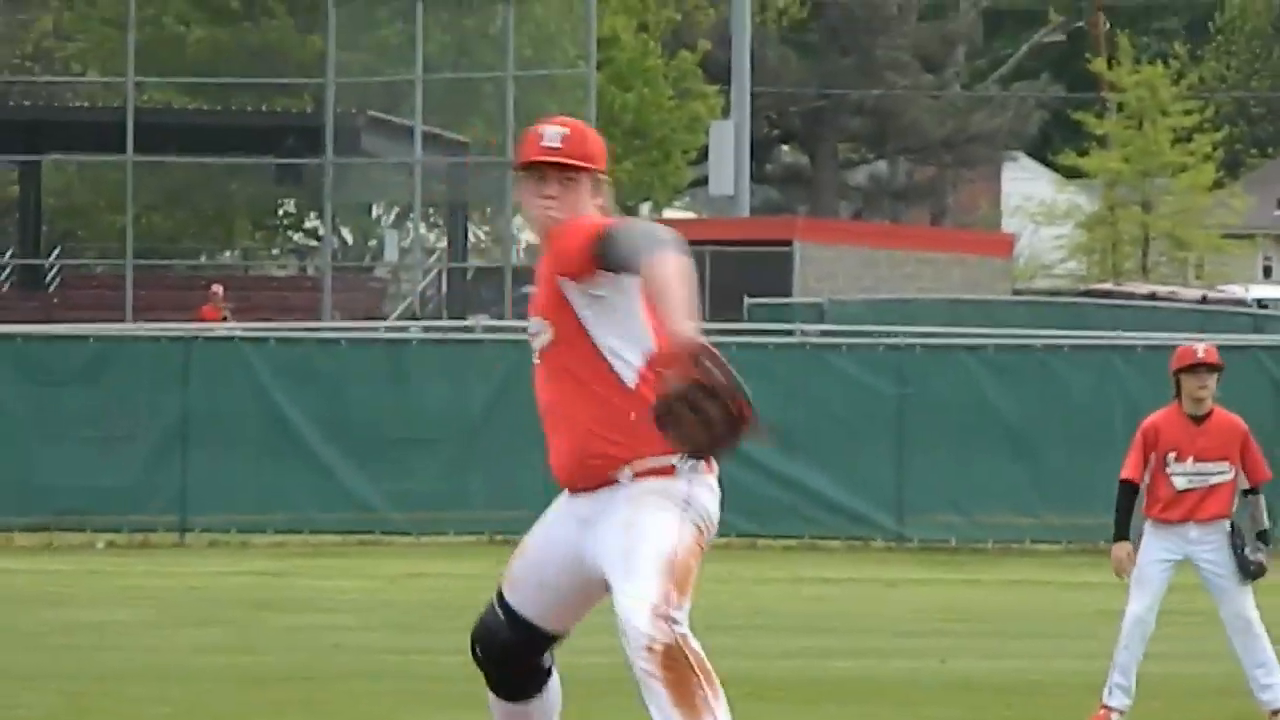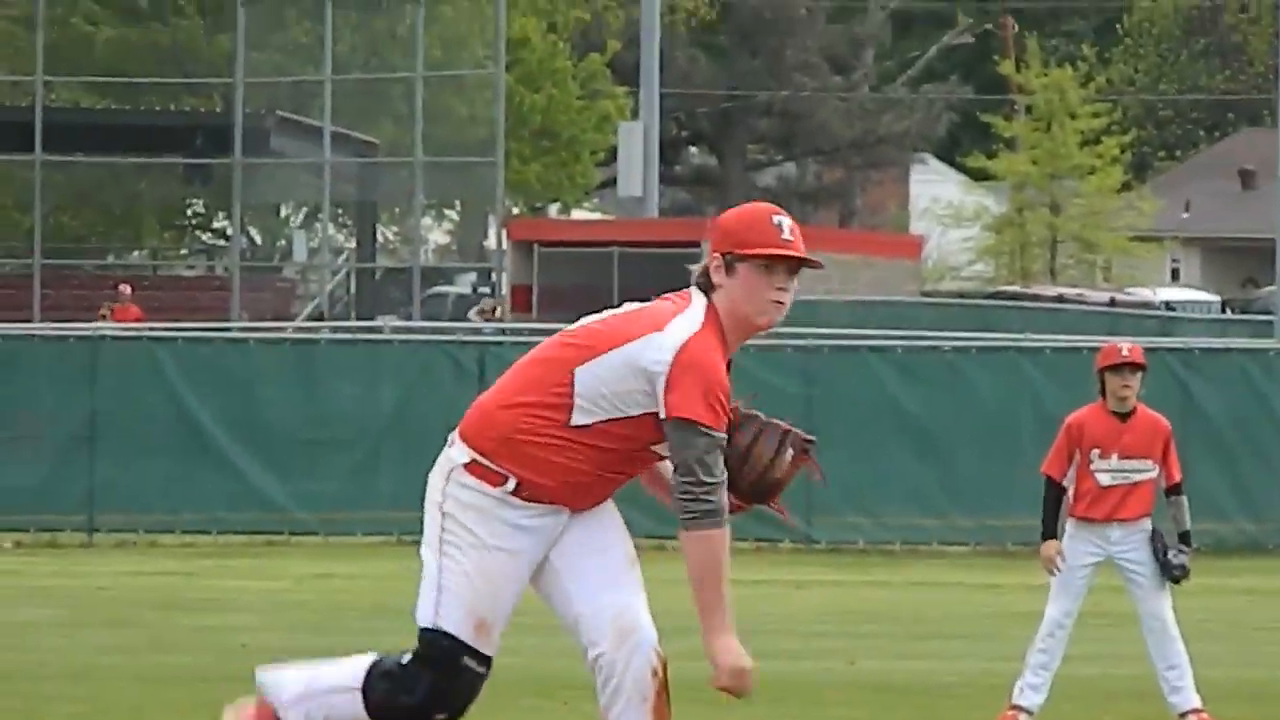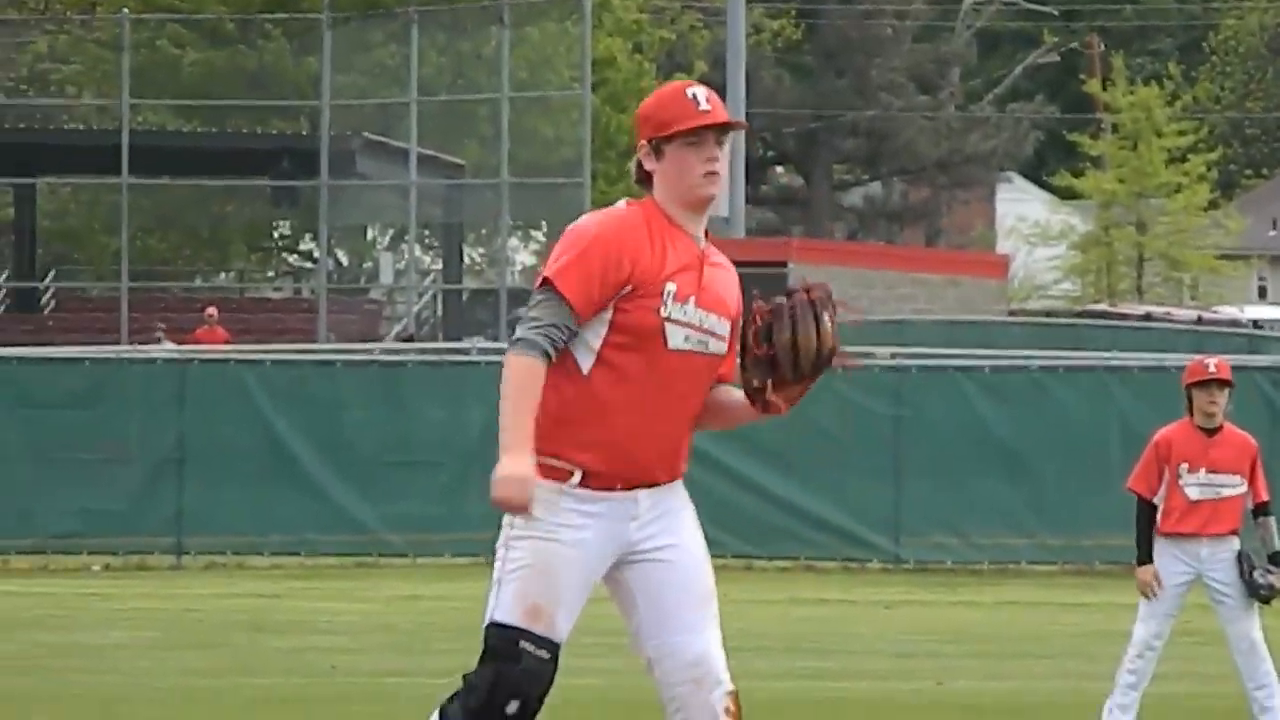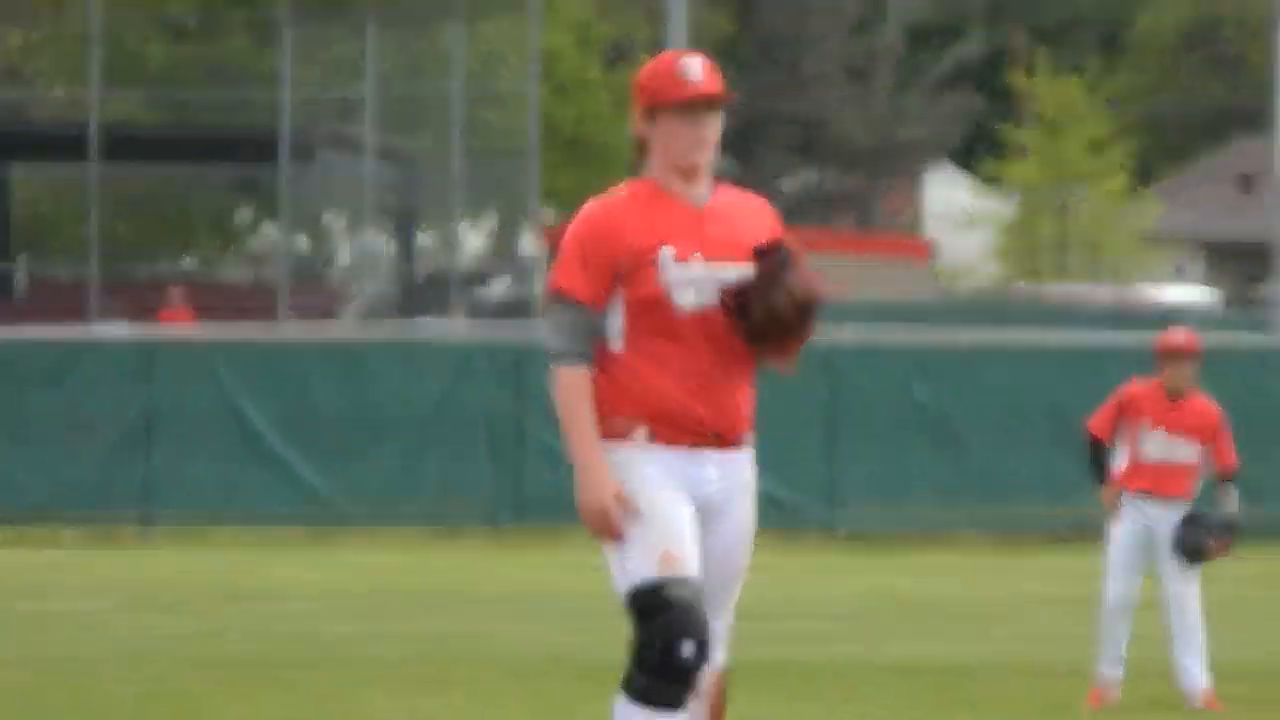
dt=0.7s
person 1, frame 1
left shoulder: (575, 238)
right shoulder: (554, 270)
left elbow: (651, 242)
left wrist: (680, 337)
left hip: (658, 495)
right hip: (584, 505)
left knee: (652, 627)
right knee: (502, 644)
person 1, frame 2
left shoulder: (686, 321)
right shoulder: (697, 350)
right elbow: (698, 501)
left wrist: (708, 464)
right wrist: (719, 633)
left hip: (576, 505)
right hip: (488, 490)
left knee: (632, 649)
person 1, frame 3
left shoulder: (723, 275)
right shoulder: (608, 237)
right elbow: (533, 344)
left wrist: (759, 401)
right wrist: (515, 455)
left hip: (663, 504)
right hip: (568, 499)
person 1, frame 4
left shoulder: (759, 219)
right shoulder: (606, 221)
right elbow: (571, 355)
right wrist: (593, 471)
left hip: (730, 463)
right hip: (642, 460)
left knee: (706, 654)
right knee: (672, 636)
person 2, frame 1
left shoulder: (1234, 428)
right shoulder: (1154, 427)
right elbow: (1130, 482)
right wrist: (1121, 538)
left hip: (1214, 535)
right hip: (1161, 535)
left knee: (1245, 618)
right knee: (1137, 618)
person 2, frame 2
left shoulder: (1158, 427)
right shoulder: (1078, 423)
left elbow: (1173, 485)
right elbow: (1054, 480)
left wrist: (1184, 540)
right wrist: (1048, 537)
left hip: (1136, 534)
right hip: (1084, 533)
left knee: (1161, 620)
right knee: (1056, 618)
person 2, frame 3
left shoulder: (1246, 445)
right shoulder: (1167, 440)
right elbow: (1146, 502)
right wrist: (1144, 561)
left hip: (1225, 551)
right hip: (1172, 552)
left knee: (1249, 639)
right knee: (1146, 640)
person 2, frame 4
left shoulder: (1210, 413)
right shoulder: (1133, 395)
left elbow: (1227, 472)
right elbow: (1097, 436)
right wrist: (1105, 483)
left hip: (1178, 513)
right hip: (1130, 507)
left knee: (1184, 600)
right knee: (1117, 596)
left ankle: (1197, 686)
right ankle: (1107, 678)
